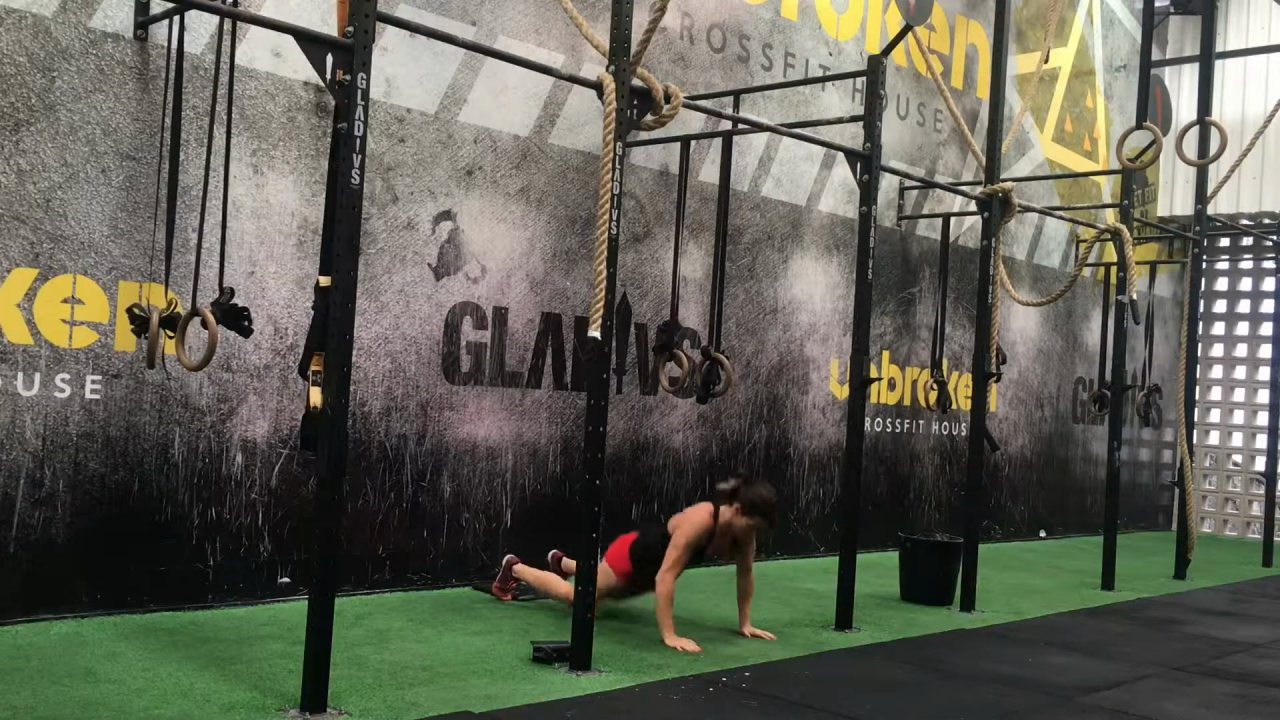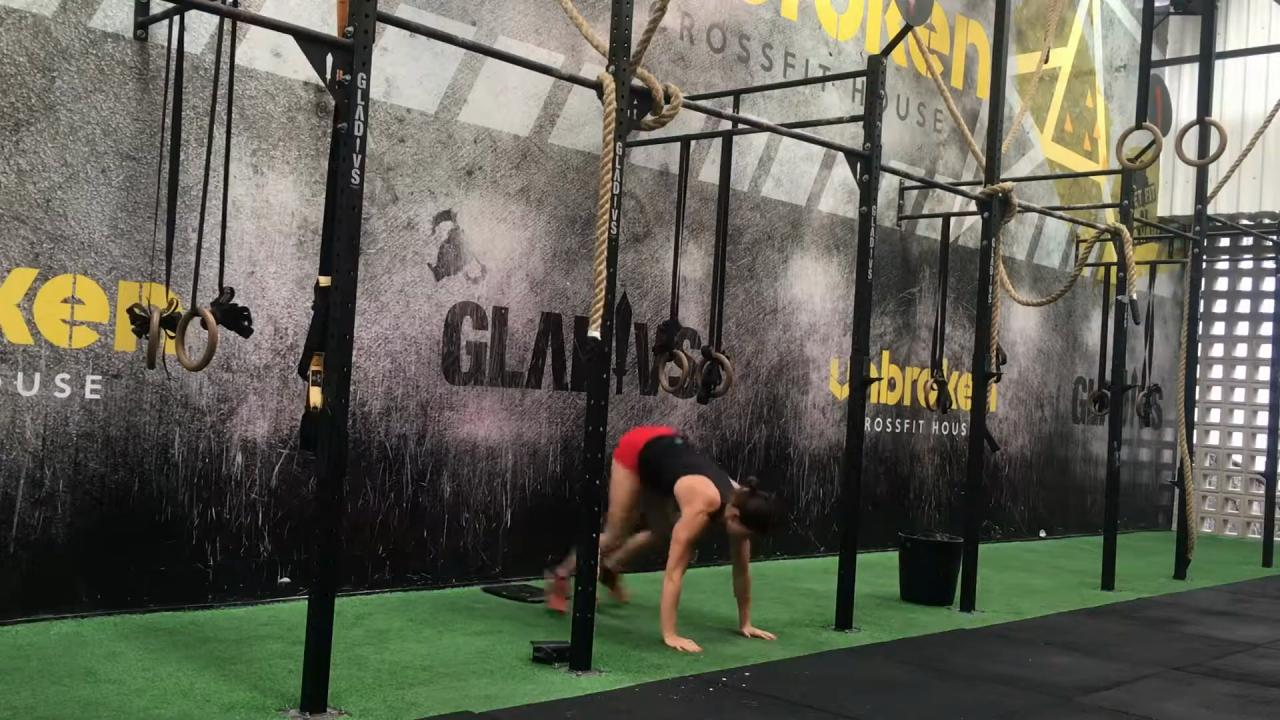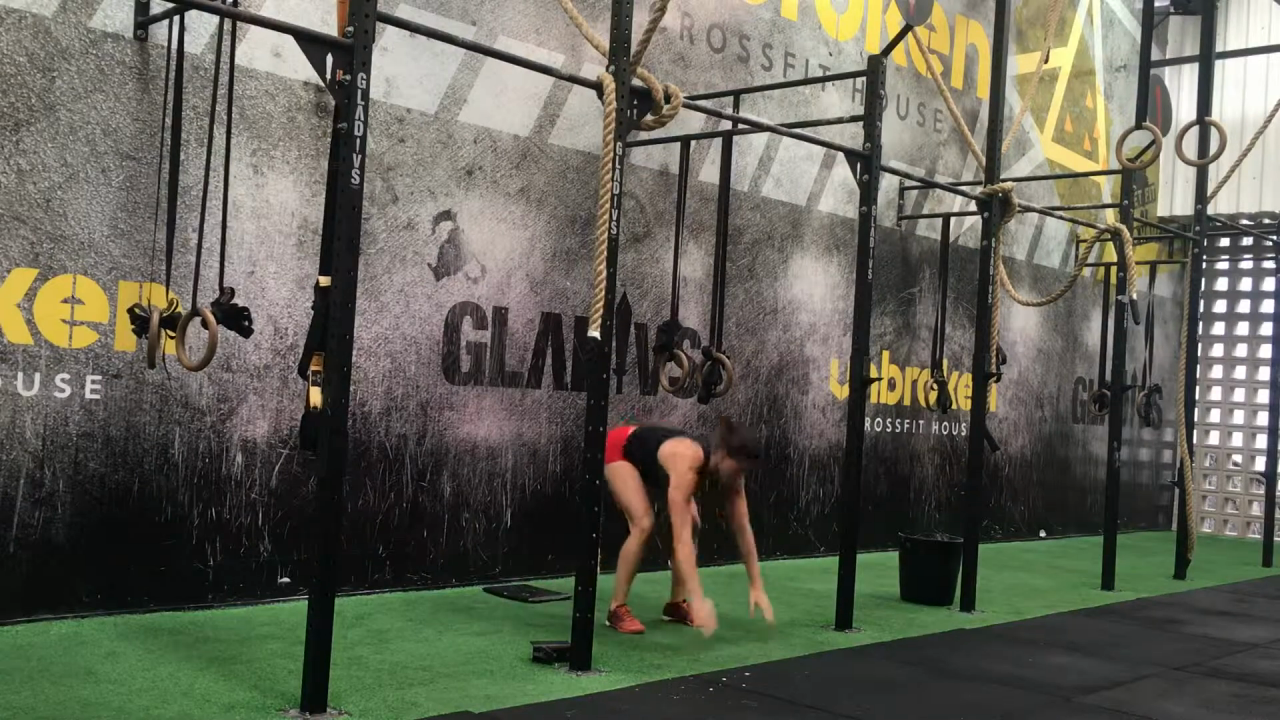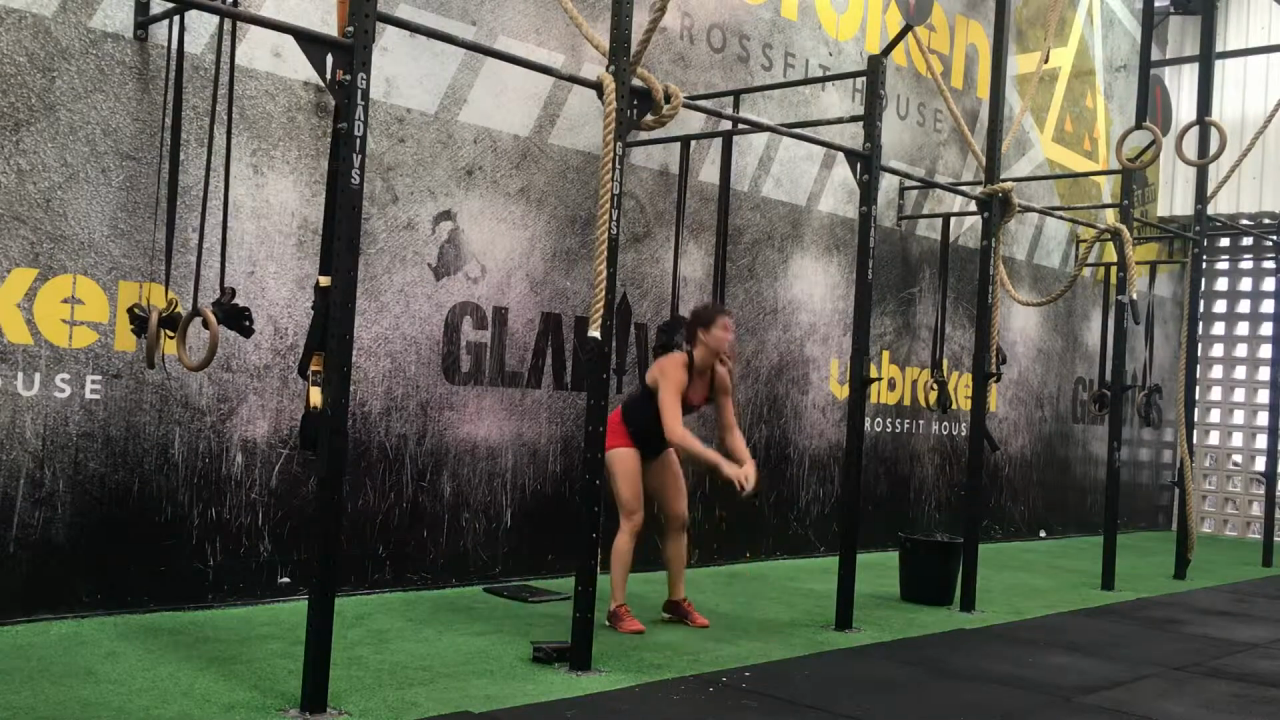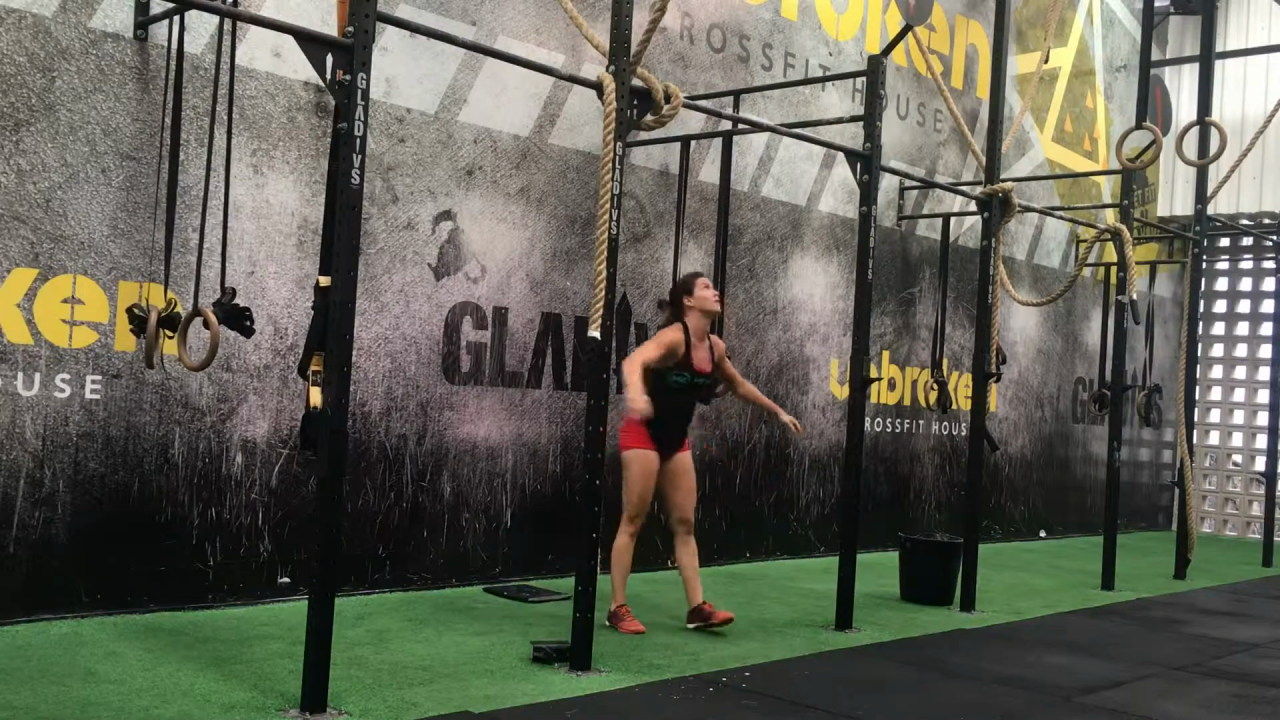
dt=0.3s
person 1, frame 1
left shoulder: (739, 522)
right shoulder: (700, 521)
left elbow: (745, 573)
right elbow: (666, 576)
left wrist: (745, 623)
right wrist: (669, 635)
left hip: (646, 561)
right hip: (631, 557)
left knee: (592, 577)
right knee: (569, 593)
left ankle: (561, 559)
right ankle: (514, 569)
person 1, frame 2
left shoulder: (743, 504)
right shoulder: (702, 506)
left elbow: (741, 568)
right elbow: (675, 570)
left wrist: (745, 623)
right wrist: (669, 634)
left hip: (668, 443)
right hip: (639, 447)
left knee: (662, 531)
right knee: (618, 535)
left ankle: (610, 567)
right ankle: (563, 575)
person 1, frame 3
left shoulder: (730, 467)
right shoulder: (687, 465)
left elbow: (743, 530)
right elbow: (680, 538)
left wrist: (755, 586)
right wrist: (697, 598)
left hip: (651, 463)
right hip: (621, 447)
left knee: (692, 524)
right knee: (643, 525)
left ankle: (676, 603)
right ankle: (617, 610)
person 1, frame 4
left shoulder: (720, 377)
right shoulder: (673, 368)
left elbow: (730, 429)
right elbow: (674, 432)
left wrist: (747, 464)
right wrist: (722, 463)
left hip: (657, 444)
right hip: (623, 435)
left knee: (679, 519)
right knee: (633, 518)
left ankle: (676, 601)
right ankle: (617, 609)
person 1, frame 5
left shoulder: (713, 346)
right shoulder: (673, 336)
left elbow: (739, 385)
right elbow: (632, 362)
left wrist: (780, 413)
right wrist: (635, 390)
left hip: (674, 443)
right hip: (644, 434)
left knee: (684, 524)
right knee: (633, 522)
left ankle: (697, 607)
right ankle: (617, 608)
